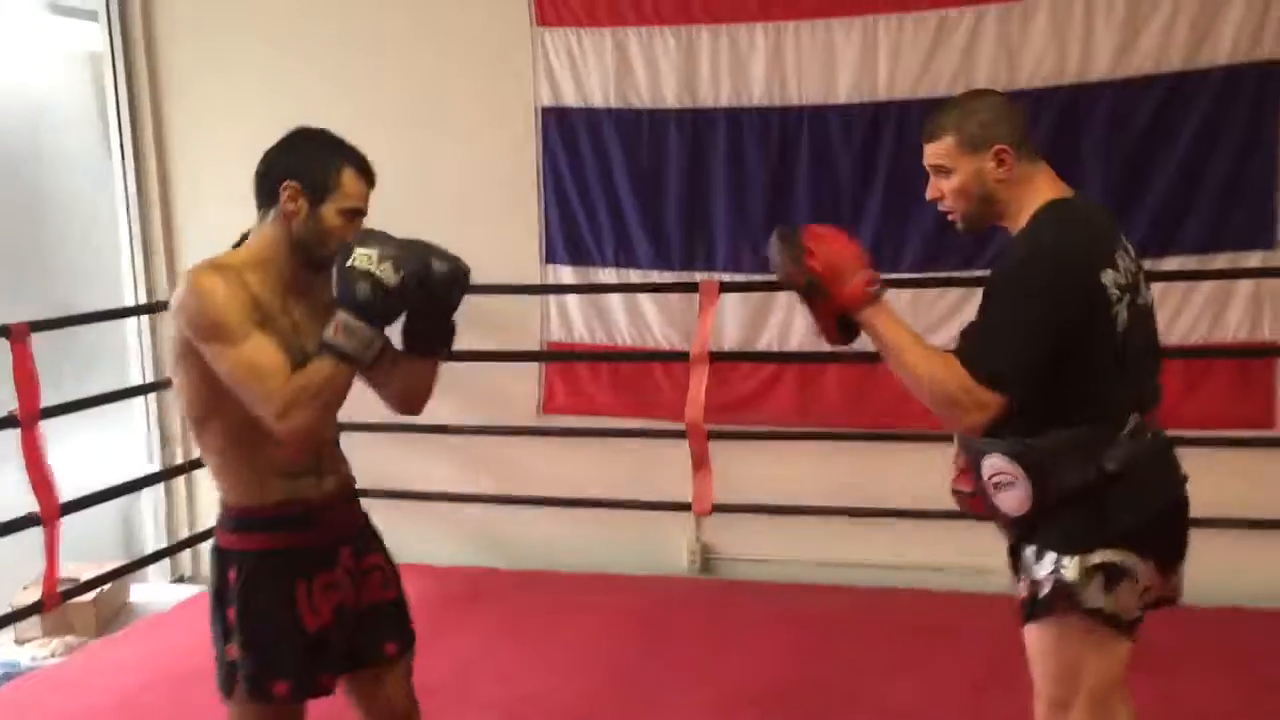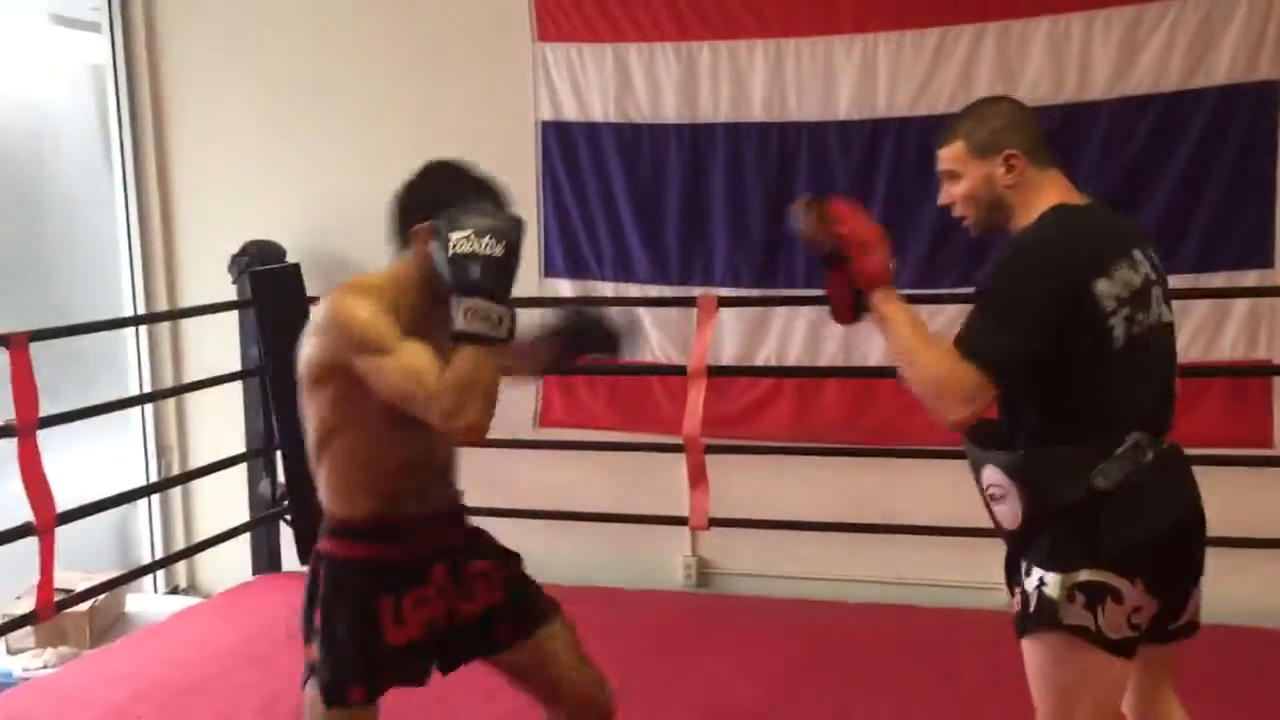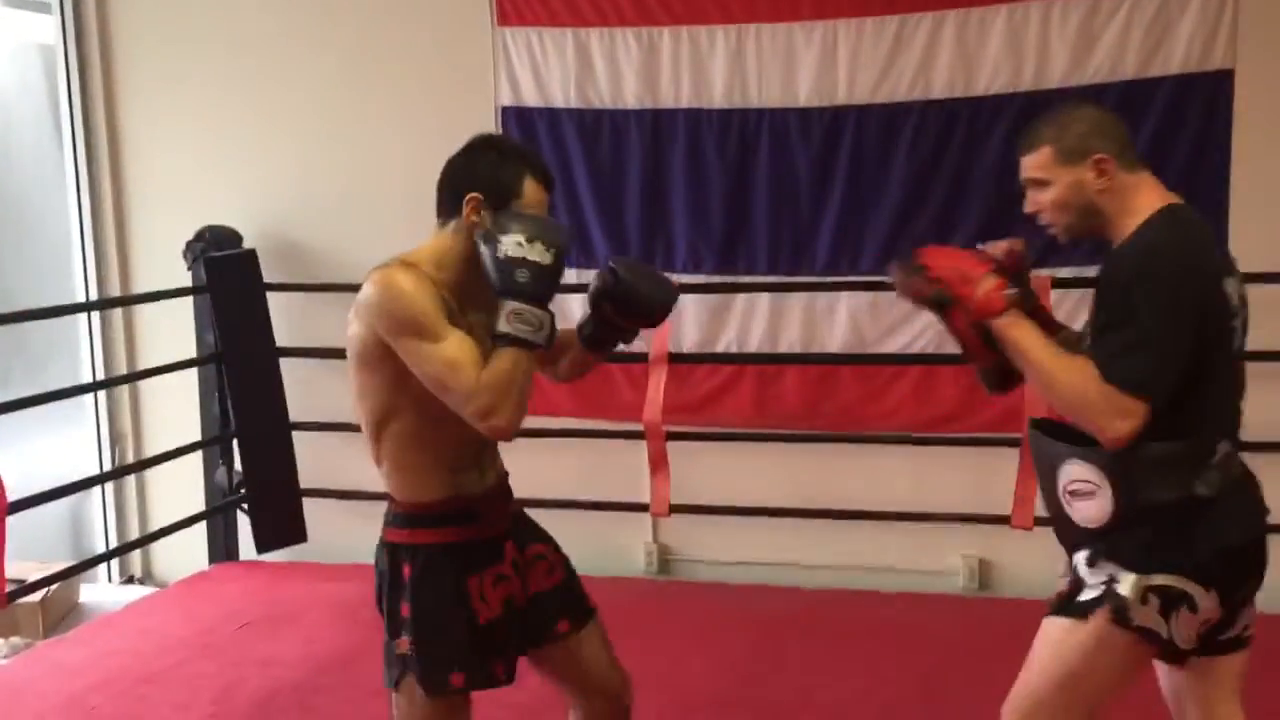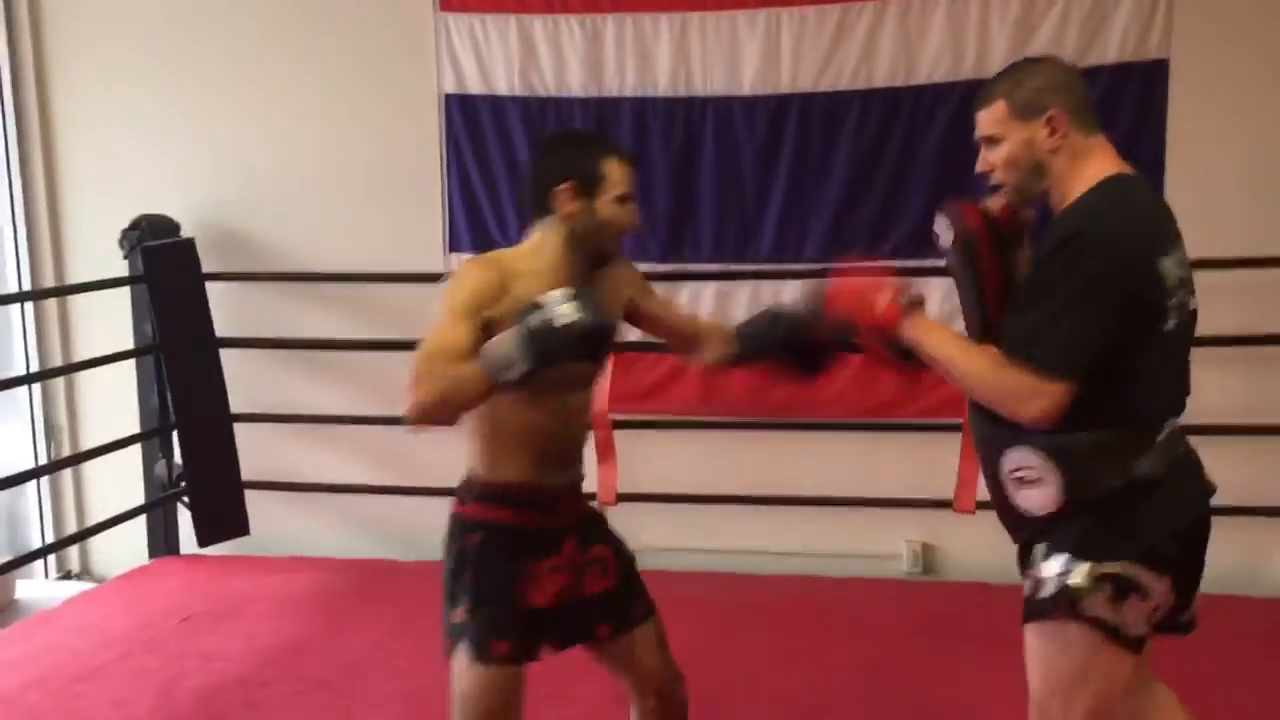
dt=0.5s
person 1, frame 1
left shoulder: (1041, 257)
right shoulder: (1083, 229)
left elbow: (970, 404)
left wrist: (864, 301)
right wrist: (989, 454)
left hip: (1089, 518)
right hip: (1115, 497)
person 1, frame 2
left shoulder: (1037, 261)
right shoulder: (1123, 239)
left elbow: (955, 399)
left wrist: (877, 285)
left hip: (1095, 533)
right hip: (1159, 509)
person 1, frame 3
left shoulder: (1156, 262)
right shoulder: (1182, 244)
left elbow: (1113, 415)
right elbow: (1113, 371)
left wrist: (996, 311)
right wrist: (1027, 309)
left hip: (1161, 543)
right hip: (1208, 526)
person 1, frame 4
left shoulder: (1100, 234)
right shoulder: (1116, 214)
left elbow: (1034, 396)
right elbow: (1042, 336)
left wrist: (899, 319)
left hip: (1104, 527)
right hip: (1131, 512)
person 2, frame 1
left shoulder: (325, 283)
right shoulder: (212, 291)
left elbow: (405, 397)
right elbow: (289, 419)
left wrist: (428, 329)
right wrist: (360, 317)
left hip: (347, 533)
right hip: (265, 555)
person 2, frame 2
left shoulder: (455, 294)
right shoulder: (350, 313)
left elbow: (483, 375)
right elbow: (462, 415)
left wrist: (561, 343)
right wrist: (483, 295)
left hip: (450, 545)
right hip: (362, 565)
person 2, frame 3
left shoulder: (487, 279)
right shoulder: (396, 290)
left elbow: (561, 363)
right elbow: (495, 414)
left wrist: (606, 323)
right wrist: (524, 298)
left hip: (505, 526)
right hip: (430, 550)
person 2, frame 4
left shoulder: (605, 275)
right shoulder: (485, 278)
left elbow: (693, 338)
right elbow: (422, 402)
left wrist: (757, 336)
right wrist: (525, 344)
left hip: (569, 521)
right hip: (497, 531)
